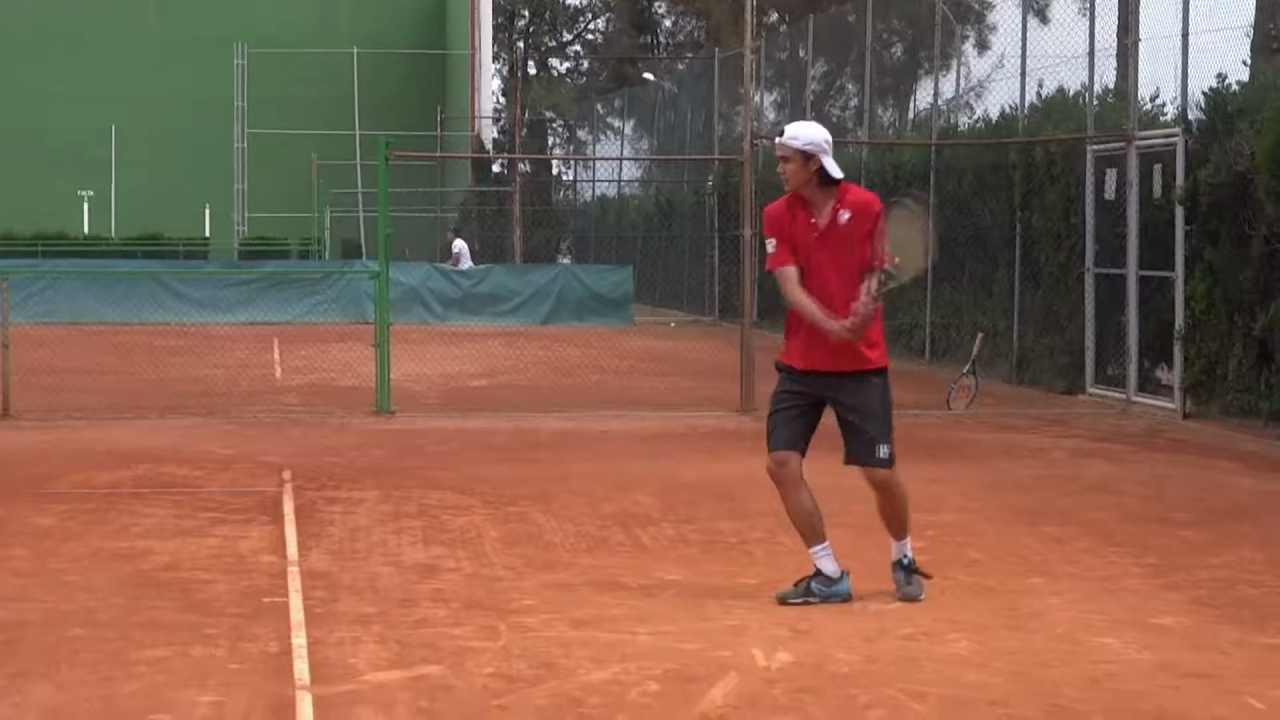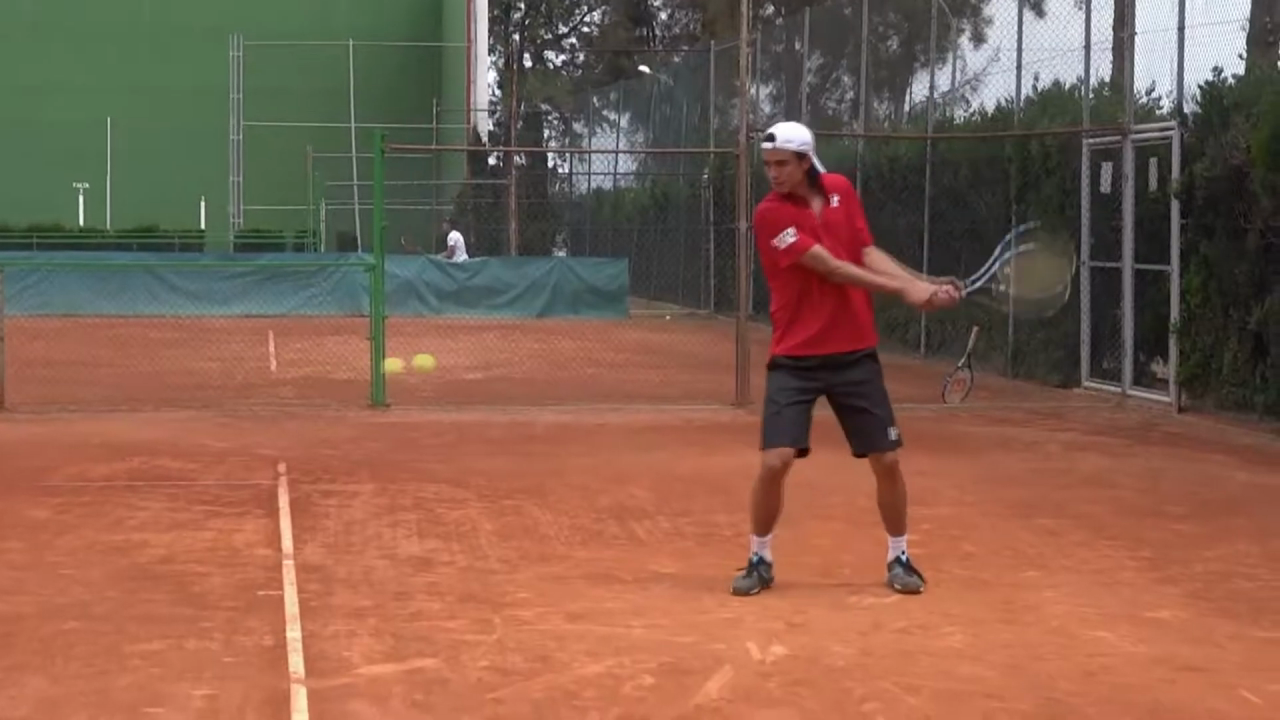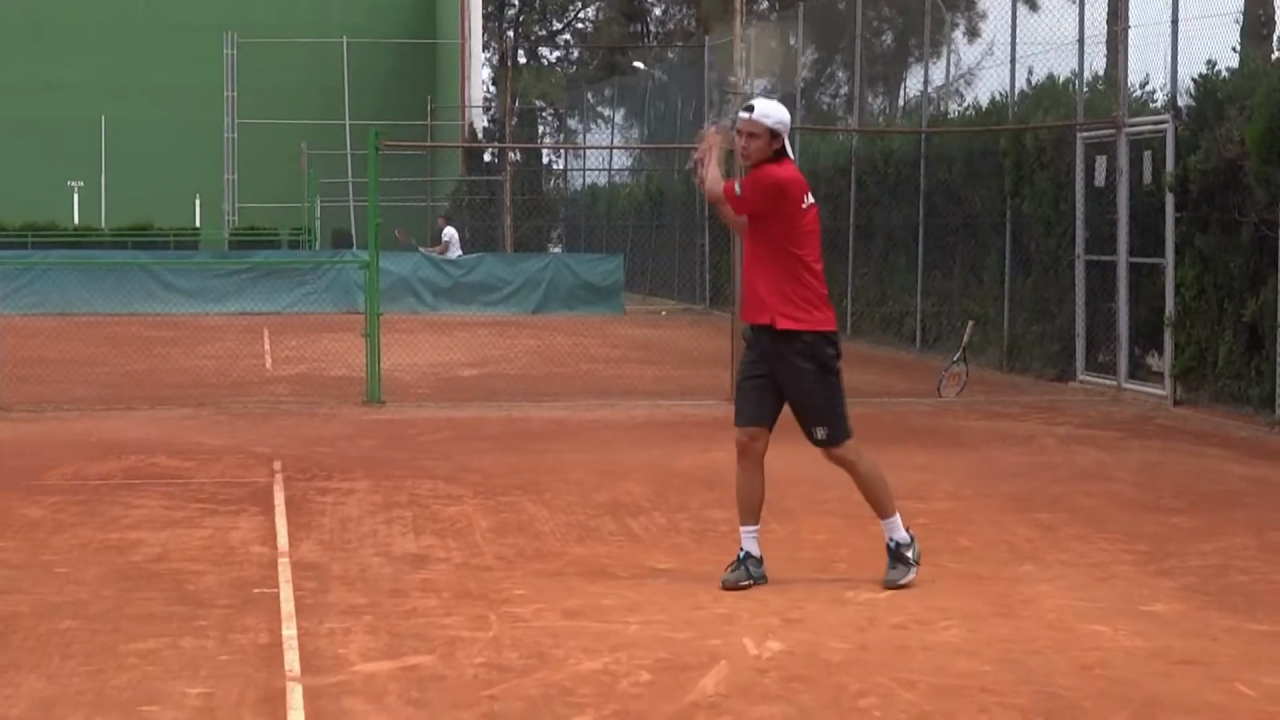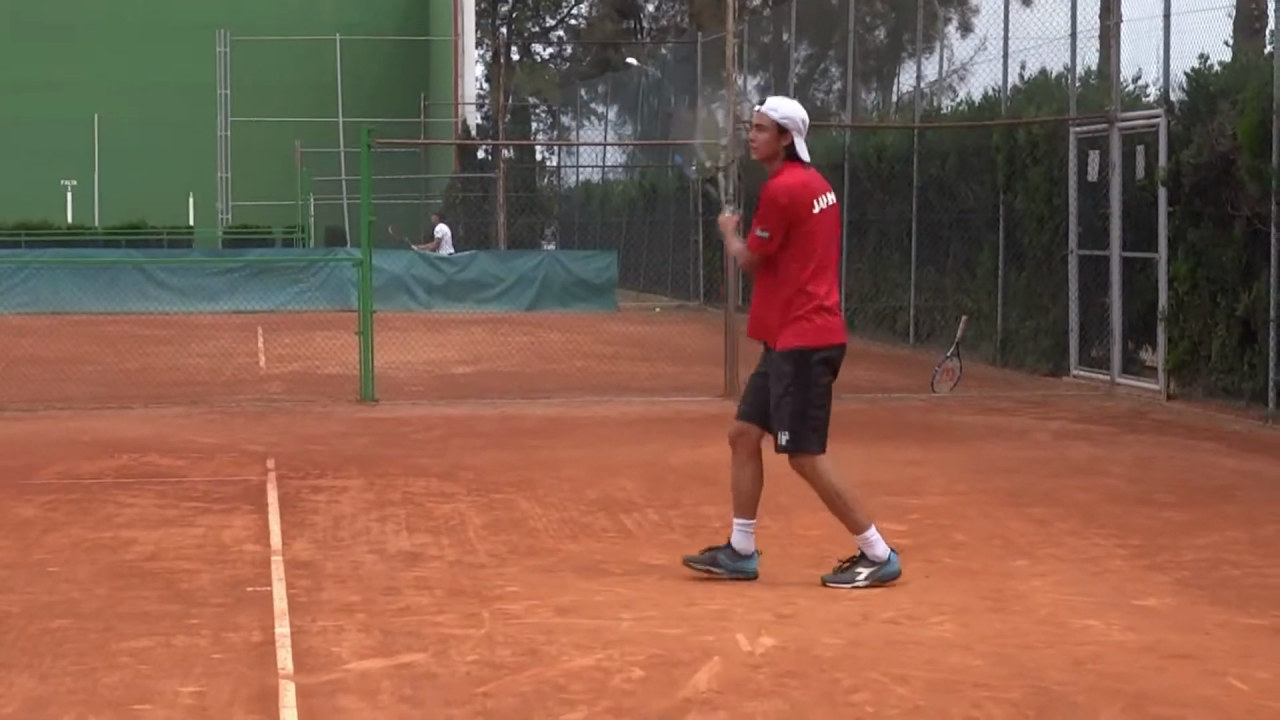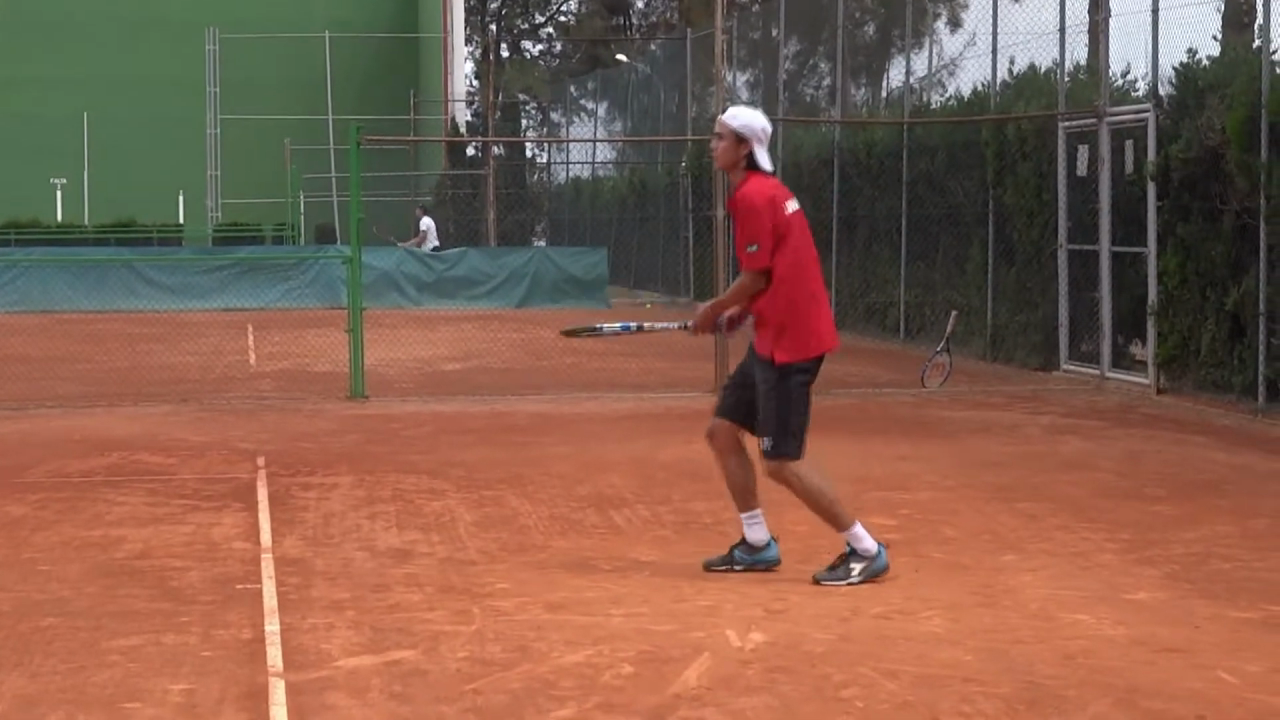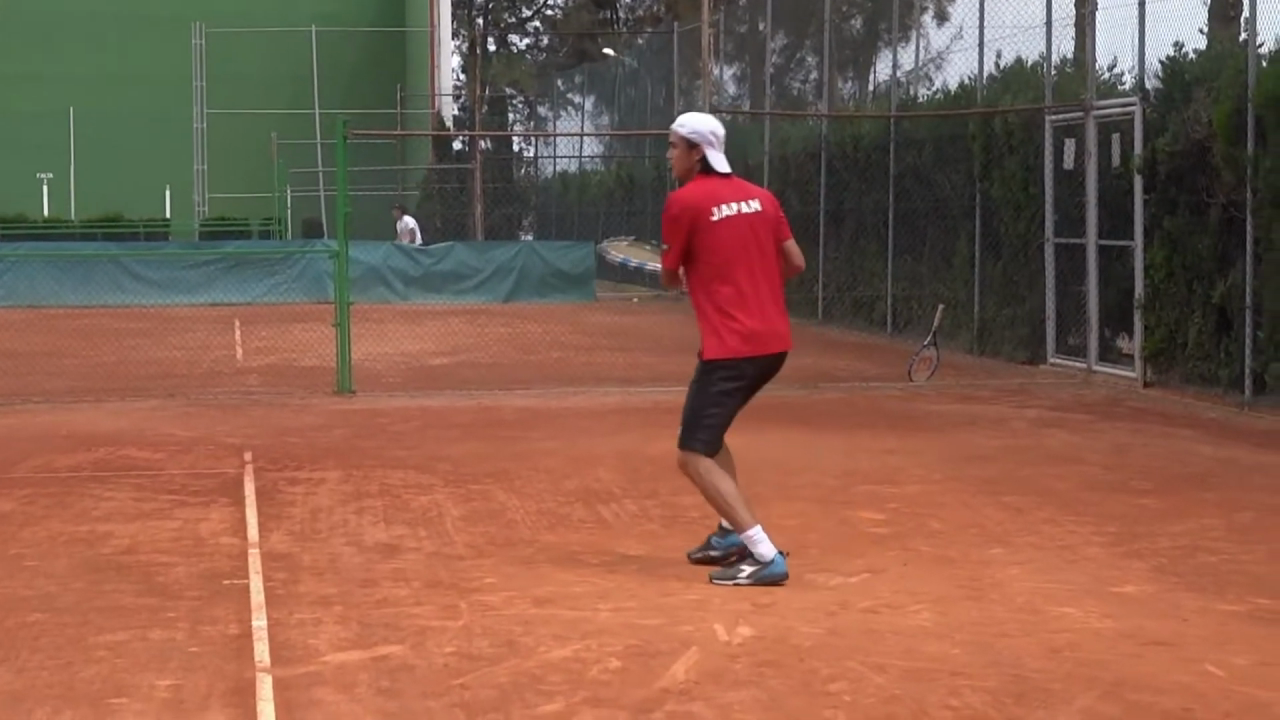
dt=0.4s
person 1, frame 1
left shoulder: (865, 205)
right shoulder: (777, 214)
left elbow: (874, 279)
right elbow: (790, 288)
left wrist: (865, 309)
right wrist: (830, 324)
left hip: (861, 364)
right hip: (800, 363)
left knee: (879, 473)
right knee: (781, 465)
left ankle: (903, 560)
right ankle: (829, 574)
person 1, frame 2
left shoulder: (842, 190)
right shoulder: (769, 214)
left elbow: (867, 253)
right elbow: (831, 268)
left wrist: (923, 282)
right wrist: (905, 290)
left hip: (854, 352)
right hip: (795, 358)
left knee: (886, 460)
right knee: (775, 463)
left ankle: (898, 557)
right ankle: (759, 559)
person 1, frame 3
left shoulder: (773, 181)
right shoulder: (764, 180)
left elbow: (714, 194)
right elbow: (746, 224)
left wrist: (711, 156)
right wrist: (714, 156)
left hip: (802, 333)
right hip: (766, 332)
left knee: (839, 448)
right knee: (748, 443)
left ankle: (900, 541)
right ankle: (750, 555)
person 1, frame 4
left shoulder: (785, 188)
right shoulder: (810, 182)
left elbow: (750, 259)
left wrist: (729, 230)
right wrist: (743, 229)
left hip: (804, 340)
right hip: (789, 336)
left knee: (806, 458)
right knee: (742, 436)
left ankle: (878, 555)
right ankle: (740, 550)
person 1, frame 5
left shoulder: (753, 197)
right shoulder: (767, 191)
left elbow: (755, 279)
left wrist: (712, 310)
right wrist: (740, 310)
left hip: (790, 344)
right hip: (774, 339)
left knee: (782, 464)
right knee: (721, 431)
left ankle: (865, 550)
right ankle: (757, 543)
person 1, frame 6
left shoulder: (683, 201)
right shoulder: (759, 195)
left elbow: (670, 272)
right elbow: (796, 264)
left wrist: (683, 274)
left hip: (731, 346)
right hip: (773, 342)
left knee: (693, 456)
right knee: (705, 435)
left ankle: (765, 556)
right ankle: (734, 532)
